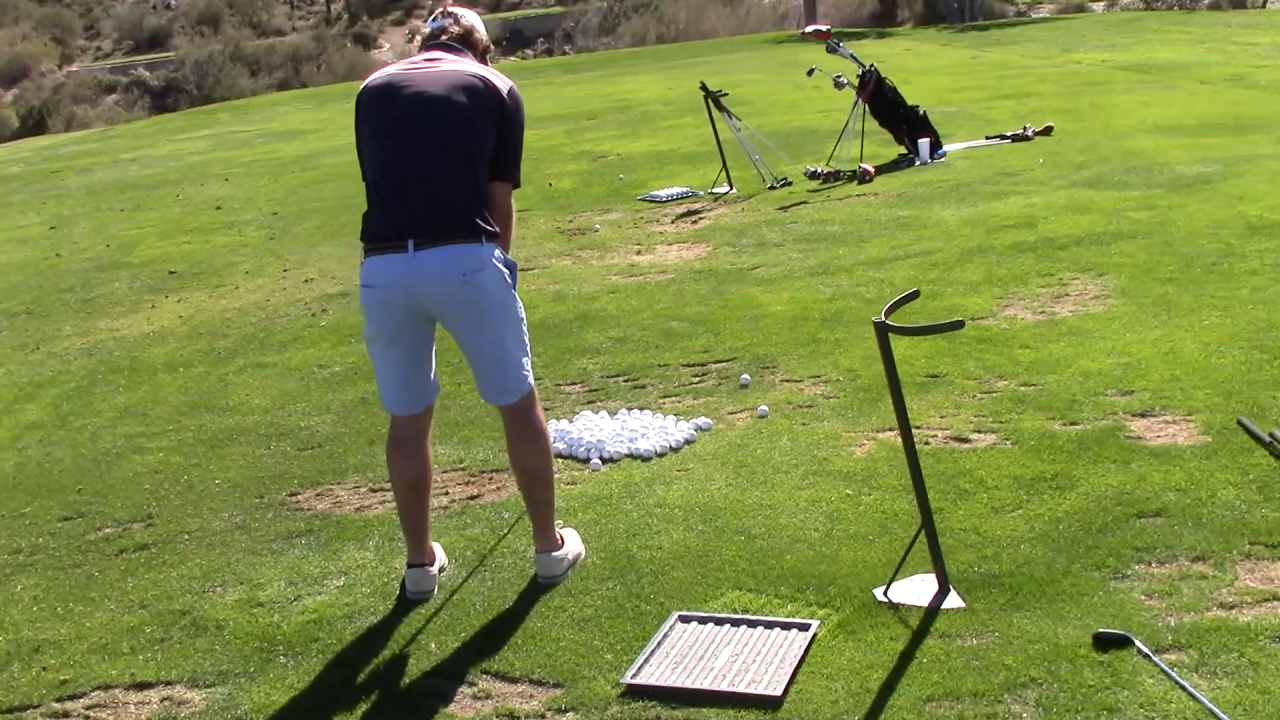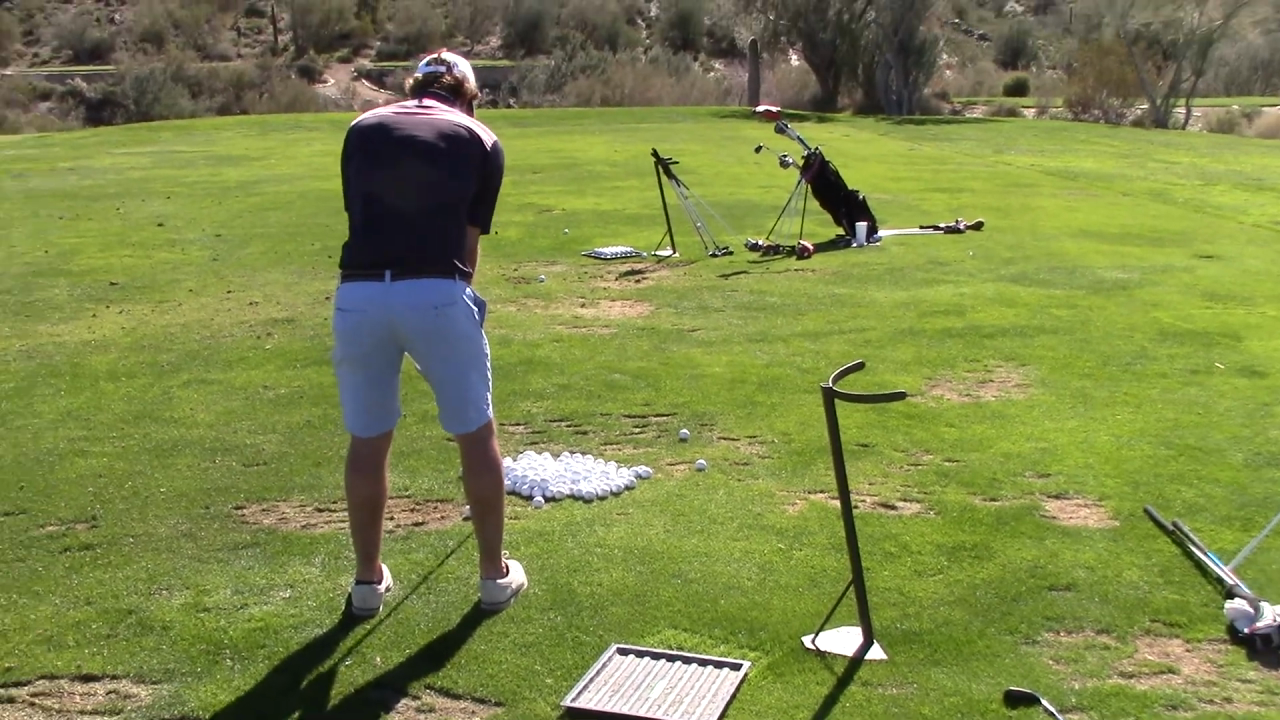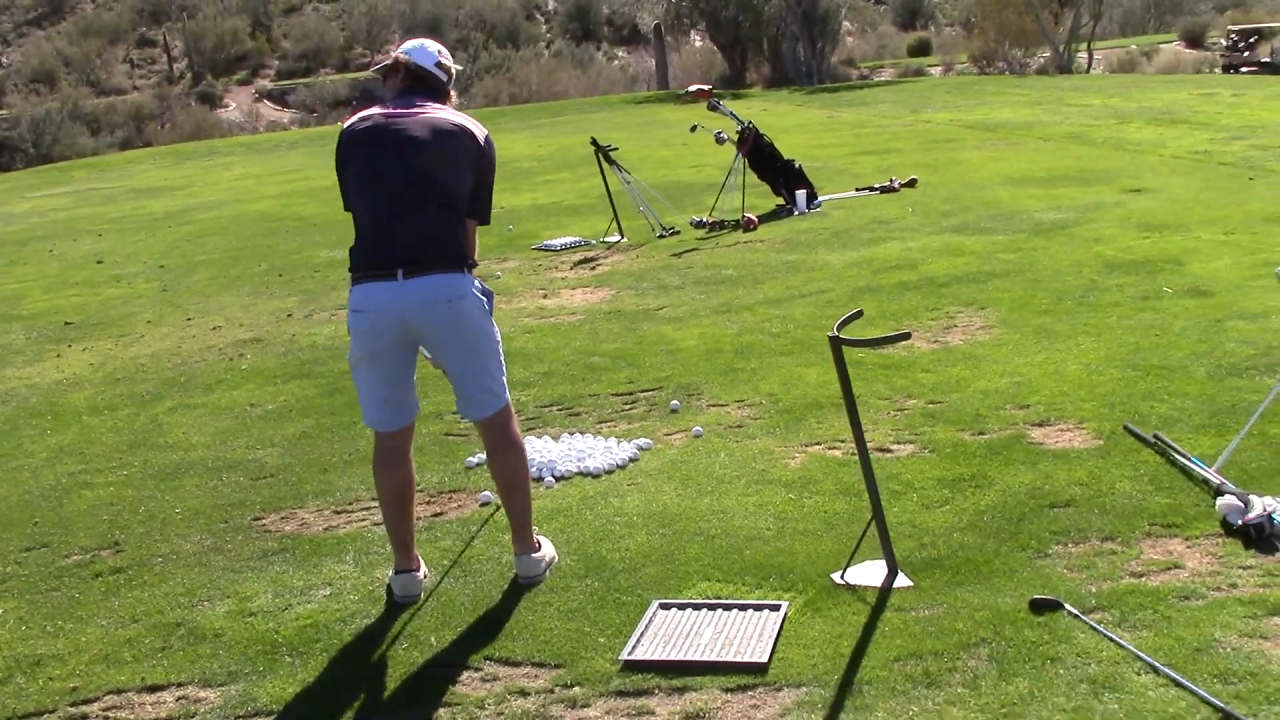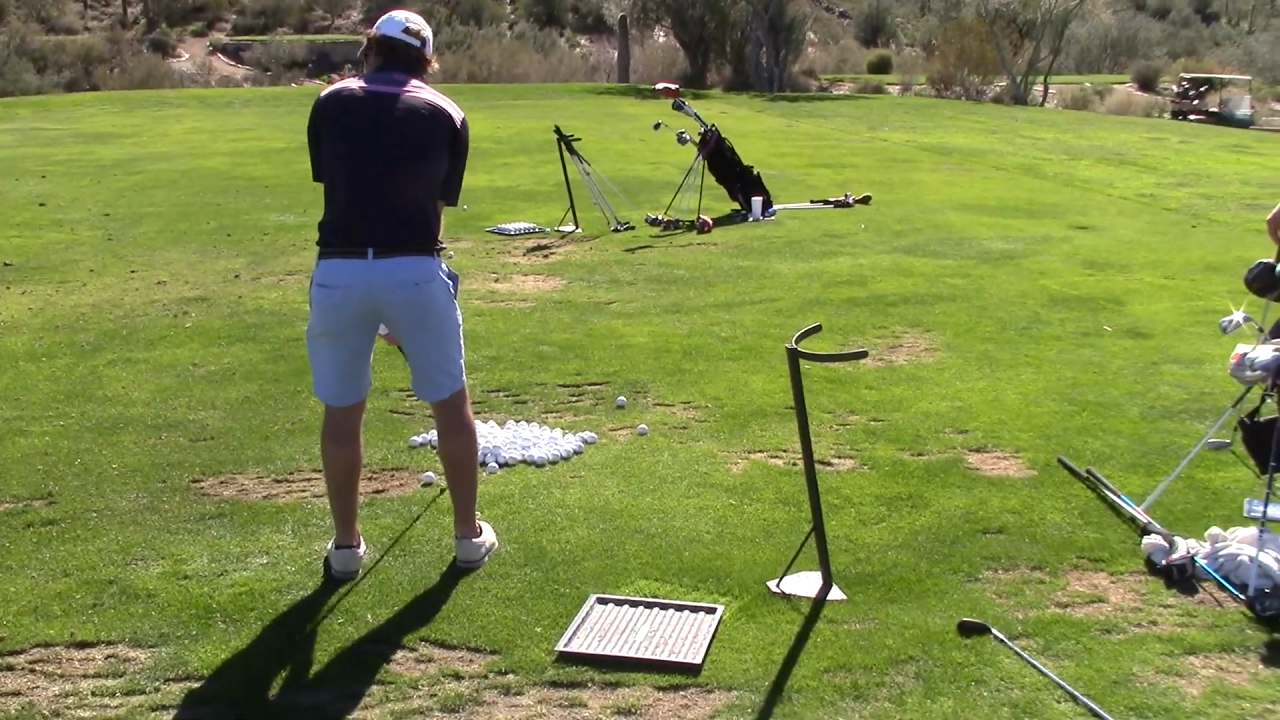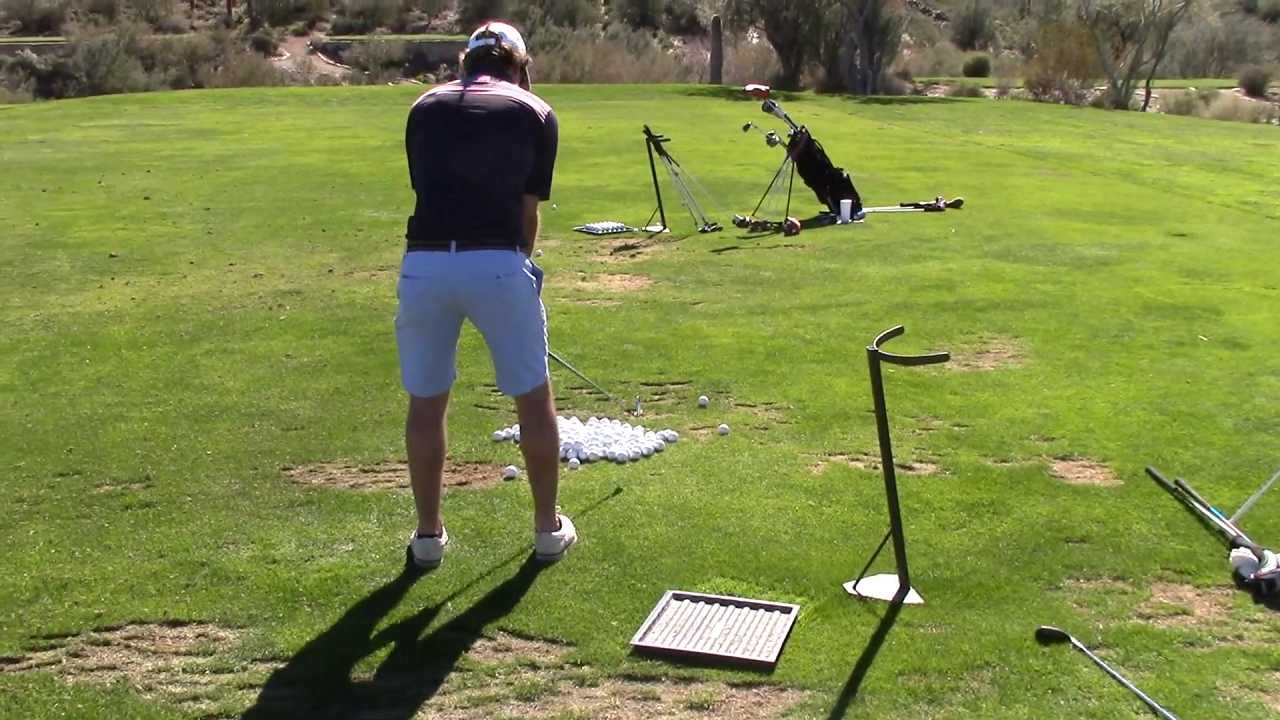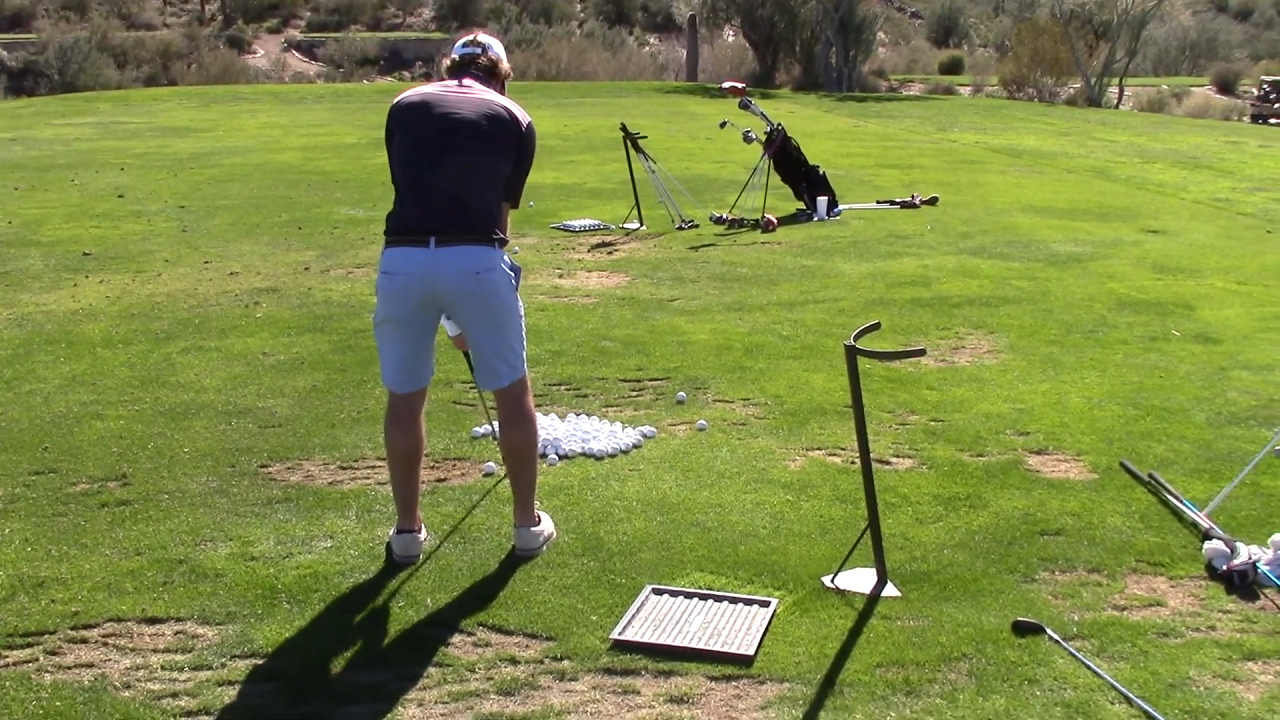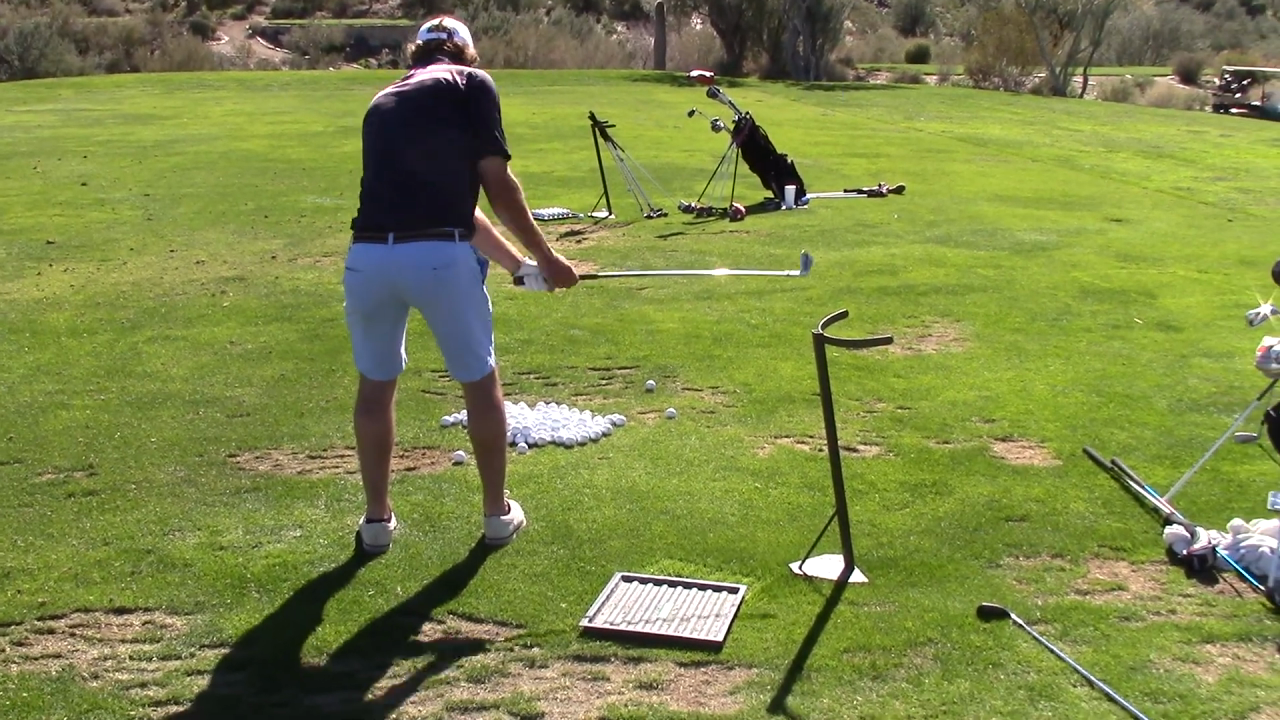
dt=0.7s
person 1, frame 1
left shoulder: (373, 88)
right shoulder: (497, 88)
right elbow: (500, 199)
right wrist: (495, 257)
left hip: (384, 267)
right hip: (466, 260)
left knee: (406, 420)
right knee: (518, 404)
left ankle: (420, 562)
right ankle: (549, 546)
person 1, frame 2
left shoulder: (363, 127)
right shoulder: (481, 140)
left hip: (360, 293)
right hip: (437, 293)
left knee: (367, 441)
right knee: (476, 435)
left ankle: (368, 578)
right ankle: (494, 573)
person 1, frame 3
left shoulder: (354, 132)
right shoulder: (470, 133)
left elbow: (359, 214)
right elbow: (469, 233)
left hip: (372, 294)
right hip: (446, 287)
left knee: (390, 436)
right knee: (496, 419)
left ankle: (406, 568)
right ankle: (527, 549)
person 1, frame 4
left shoulder: (331, 101)
right shoulder: (447, 115)
left elbow: (328, 187)
left hip: (339, 269)
right hip: (414, 269)
left knee: (341, 411)
right knee: (450, 402)
left ankle: (346, 543)
right ankle: (468, 533)
person 1, frame 5
left shoulder: (425, 107)
right shoulder: (536, 113)
right elbow: (527, 212)
left hip: (425, 263)
right hip: (497, 264)
left knee: (426, 402)
right knee: (533, 397)
left ankle: (428, 533)
right ankle: (548, 527)
person 1, frame 6
left shoulder: (405, 104)
right shoulder: (515, 118)
right wrist: (471, 316)
left hip: (403, 258)
right hip: (476, 259)
left knee: (404, 397)
right knee: (512, 391)
left ankle: (407, 529)
right ankle: (527, 522)
person 1, frame 7
left shoulder: (380, 105)
right shoulder: (472, 84)
right elbow: (496, 181)
left wrist: (514, 263)
right wrist: (543, 257)
left hip: (368, 255)
right hip: (438, 254)
left knee: (375, 386)
right knee: (480, 384)
left ankle: (377, 519)
right ankle: (497, 512)
